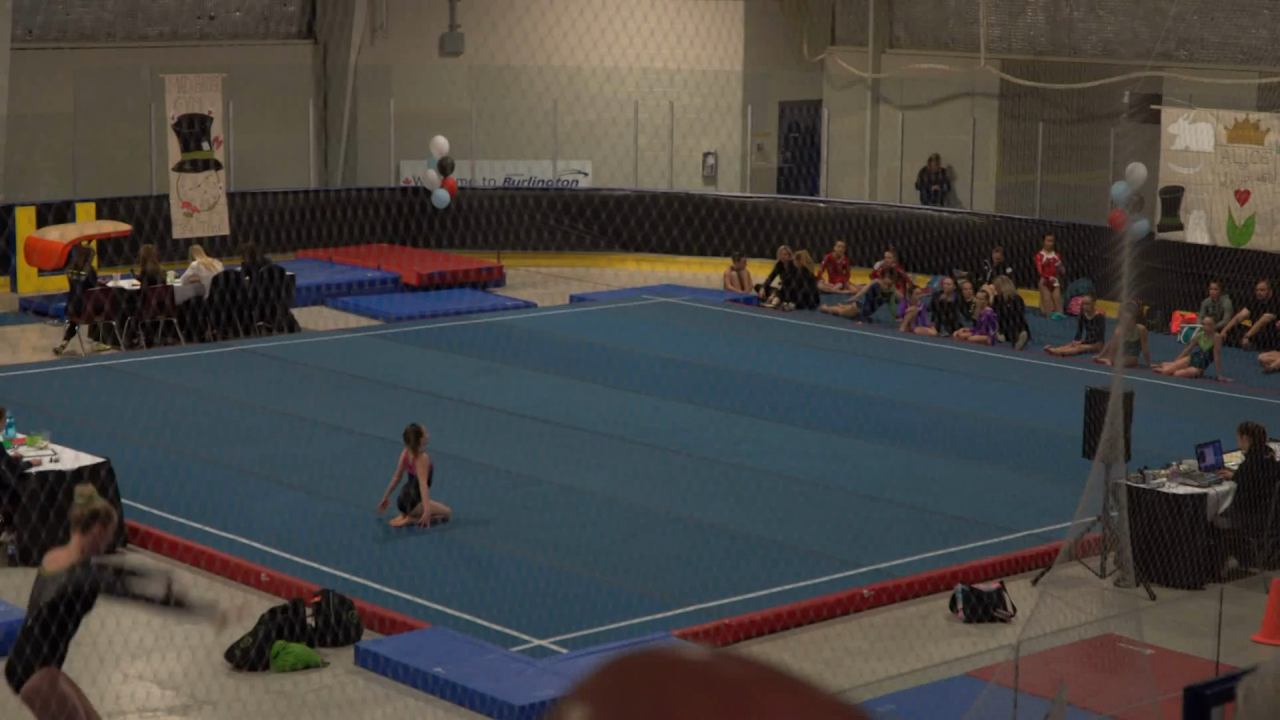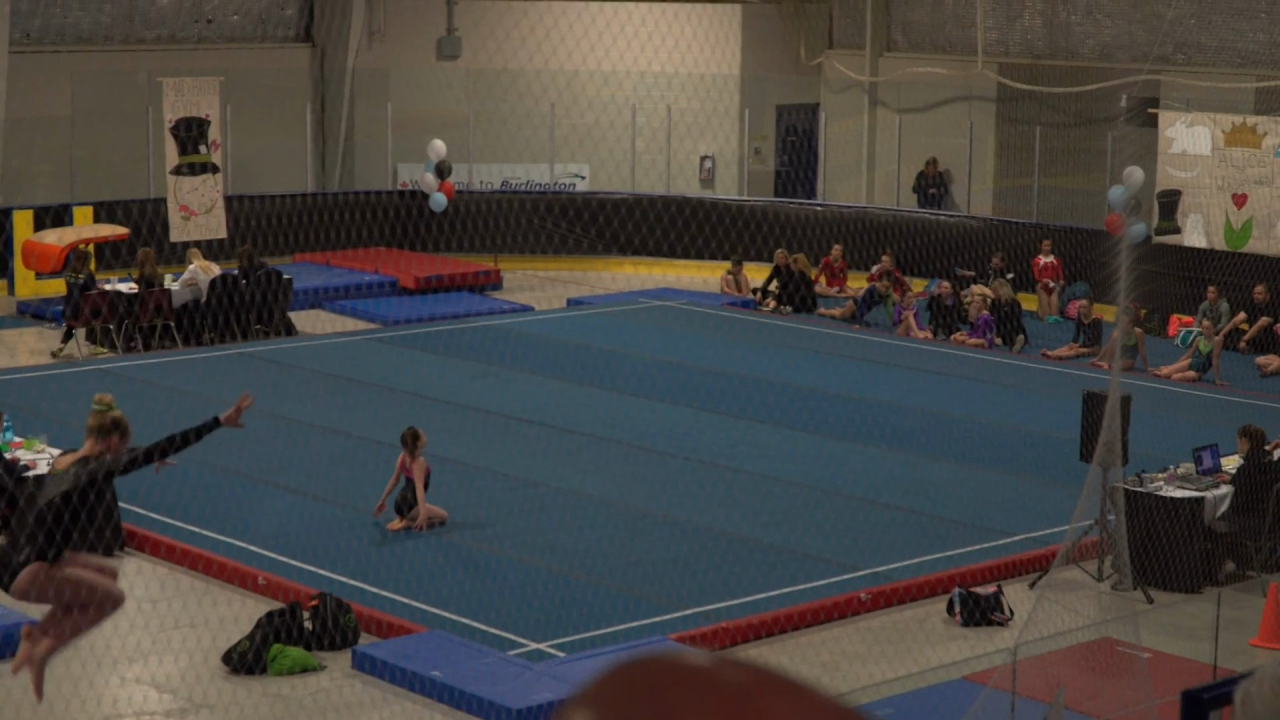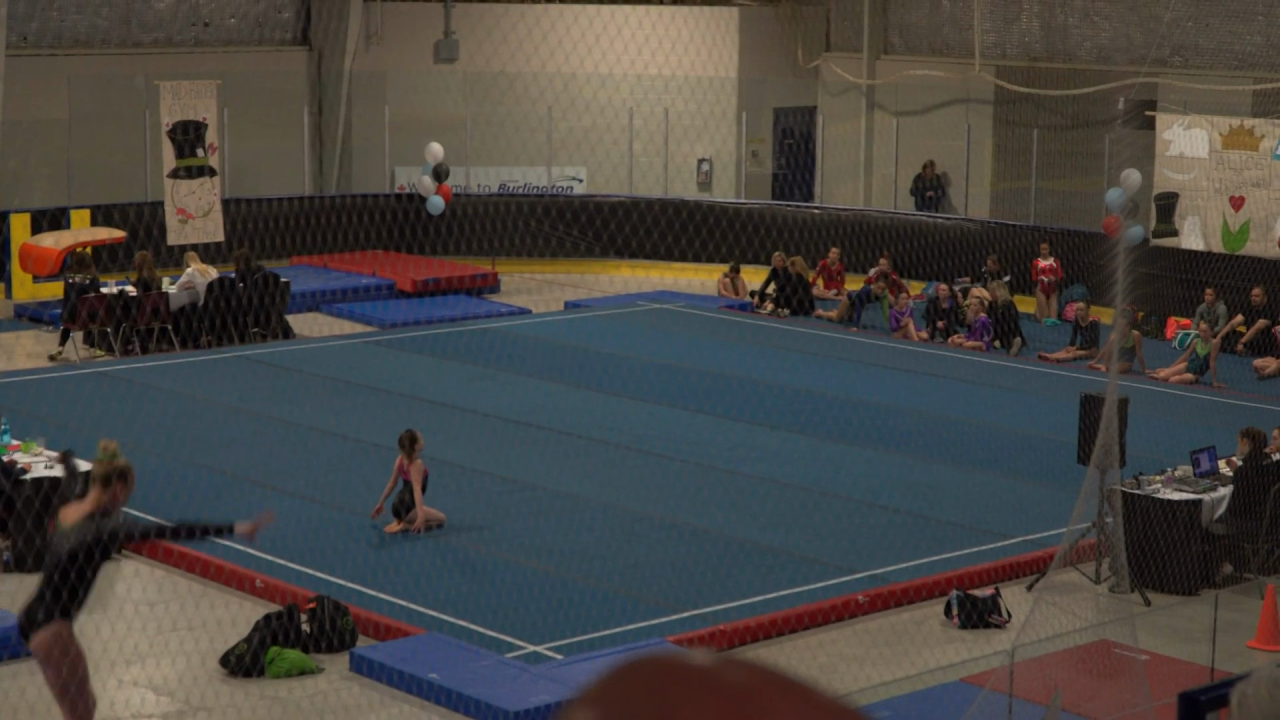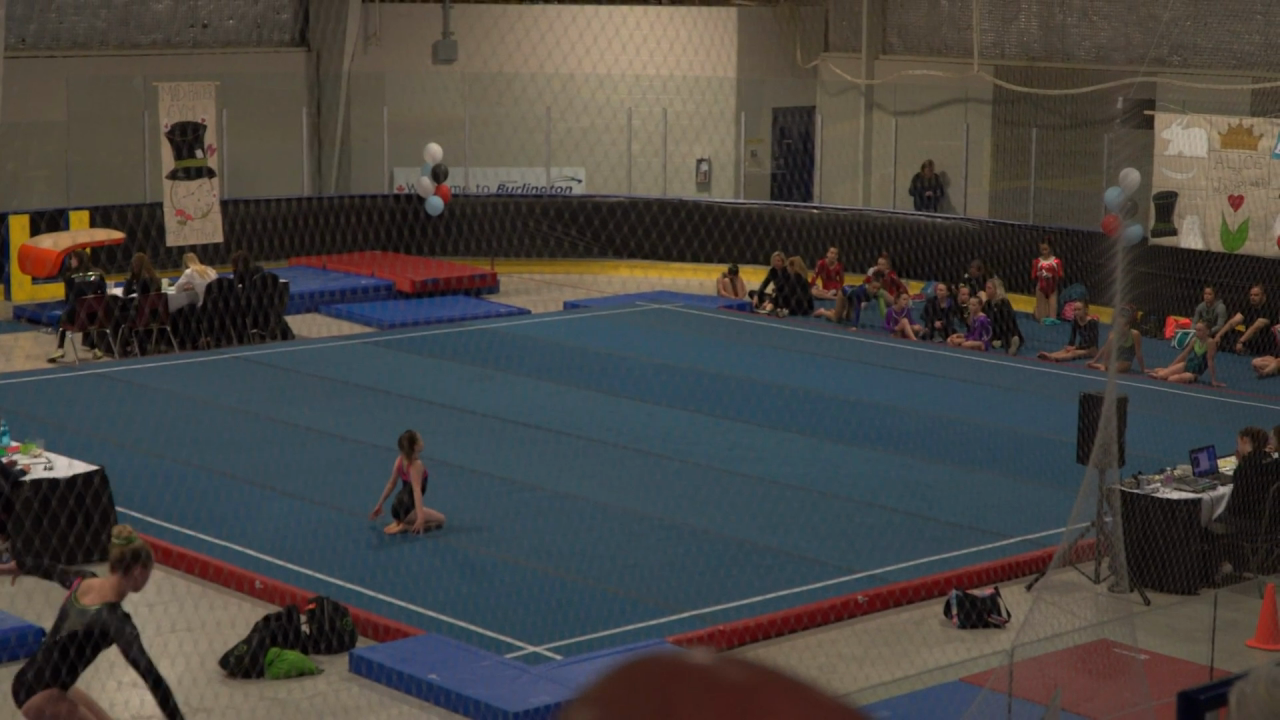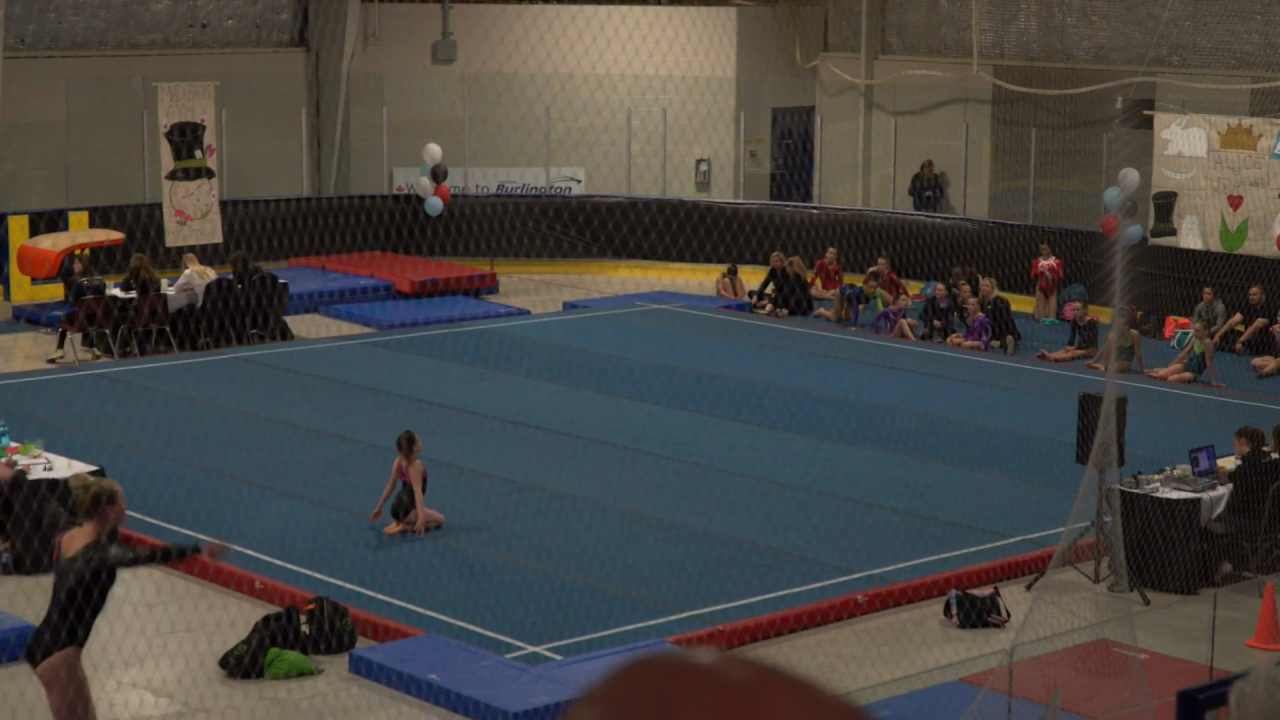
dt=0.3s
person 1, frame 1
left shoulder: (54, 557)
right shoulder: (83, 575)
left elbow: (113, 571)
right elbow: (139, 595)
left wrist: (162, 578)
right wrist: (204, 610)
left hip: (24, 666)
right hip: (37, 673)
person 1, frame 2
left shoulder: (67, 461)
right shoulder: (95, 466)
right elbow: (154, 454)
right wrist: (219, 421)
left hip: (17, 562)
right hip: (28, 573)
left knee: (107, 578)
right knee: (113, 598)
left ankle: (36, 636)
right ankle: (38, 650)
person 1, frame 3
left shoulder: (68, 510)
right shoulder: (103, 525)
right elbow: (171, 532)
right wrist: (234, 530)
left hip: (36, 619)
right hip: (50, 631)
person 1, frame 4
left shoulder: (83, 583)
right shoulder: (115, 620)
left elbow: (50, 568)
right elbow: (150, 674)
left wrist: (18, 565)
left hip: (41, 684)
right hip: (42, 696)
person 1, frame 5
left shoulder: (69, 537)
right shoulder: (101, 554)
right elbow: (147, 555)
right wrist: (200, 549)
left hip: (45, 646)
right hip: (59, 654)
